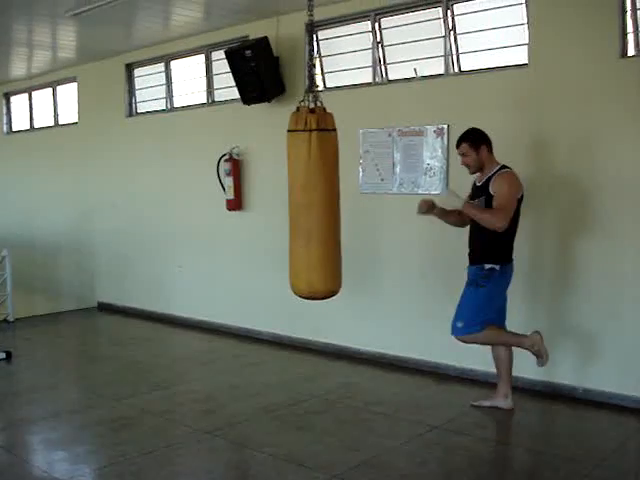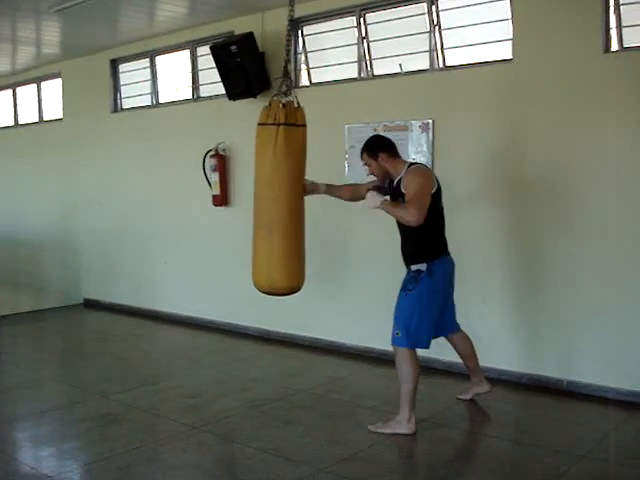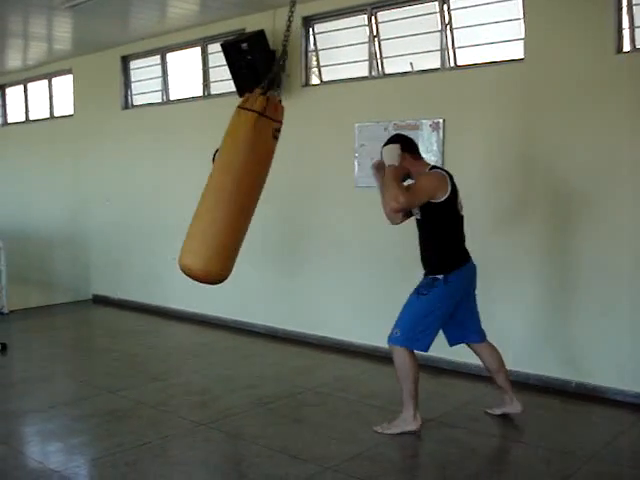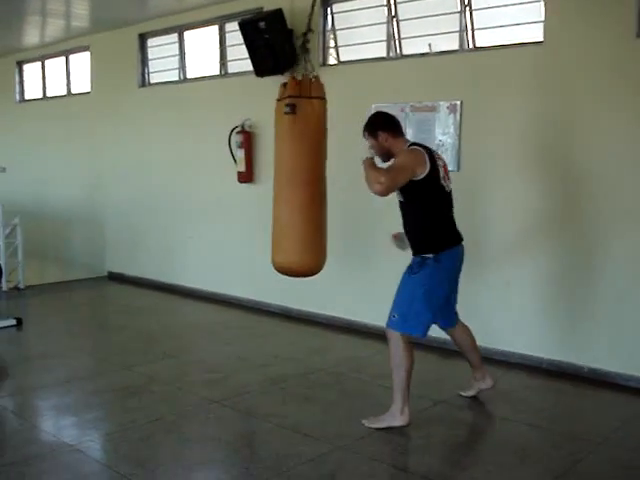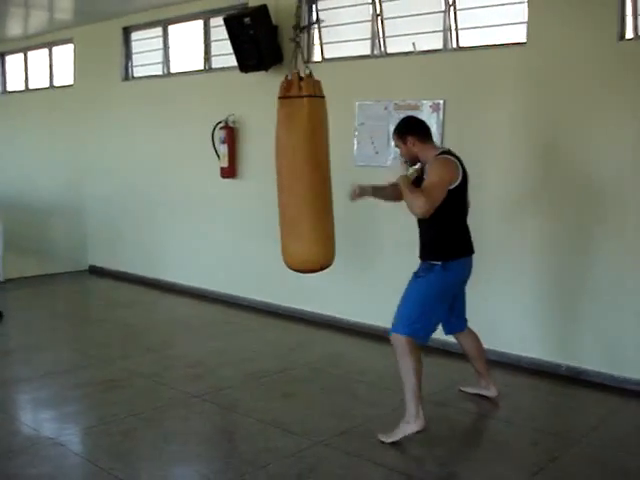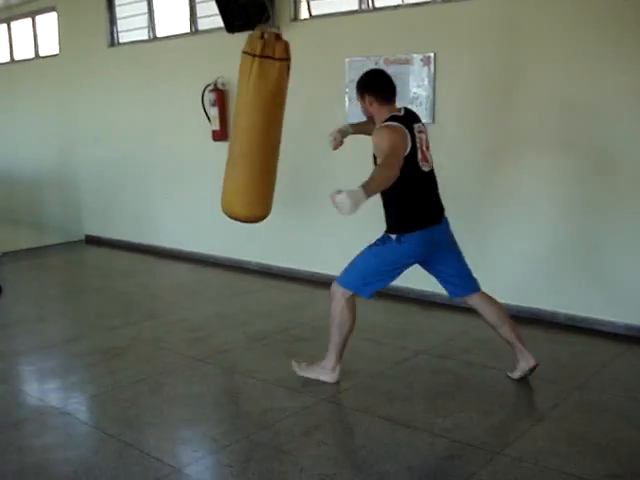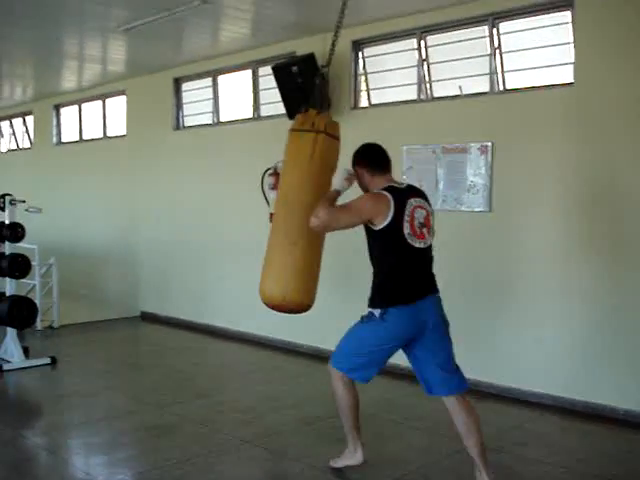
dt=0.7s
person 1, frame 1
left shoulder: (505, 179)
right shoulder: (480, 181)
left elbow: (499, 222)
right elbow: (462, 220)
left wrist: (464, 203)
right wrist: (437, 210)
left hip: (492, 268)
right hip: (480, 267)
left knee: (464, 330)
right knee: (491, 329)
left ankle: (528, 341)
right ankle: (504, 394)
person 1, frame 2
left shoulder: (418, 173)
right shoulder: (395, 179)
left elbow: (414, 217)
right elbow: (361, 192)
left wrist: (382, 203)
right wrist: (318, 187)
left hip: (427, 269)
right hip: (437, 264)
left knee: (403, 343)
right knee: (448, 328)
left ankle: (405, 419)
right ankle: (478, 380)
person 1, frame 3
left shoulder: (434, 179)
right shoulder: (421, 184)
left elbow: (395, 204)
right elbow: (397, 214)
left wrist: (389, 169)
right wrist: (382, 176)
left hip: (443, 278)
right hip: (460, 272)
left knee: (399, 343)
right knee: (476, 340)
left ankle: (410, 416)
right ankle: (511, 401)
person 1, frame 4
left shoulder: (412, 156)
right shoulder: (419, 156)
left elbow: (380, 185)
left wrist: (368, 160)
right wrist: (410, 234)
left hip: (432, 258)
right hip: (447, 251)
left knee: (397, 330)
right knee: (448, 321)
left ankle: (399, 410)
right ankle: (481, 376)
person 1, frame 5
left shoulder: (444, 164)
right shoulder: (431, 165)
left elbow: (422, 208)
right elbow: (400, 192)
left wrist: (404, 182)
right wrist: (368, 189)
left hip: (442, 265)
right hip: (457, 261)
left knee: (401, 336)
right knee: (459, 327)
left ankle: (413, 416)
right ankle: (487, 384)
person 1, frame 6
left shoulder: (389, 134)
right shoulder: (407, 118)
left elbow: (389, 168)
left wrist: (360, 192)
right wrist: (348, 129)
left hip: (405, 238)
right hip: (437, 227)
left knee: (342, 290)
right knee: (472, 295)
left ankle: (330, 366)
right ankle: (523, 355)
person 1, frame 7
left shoulder: (376, 202)
right shoulder: (419, 197)
left elbow: (318, 220)
left wrist: (336, 188)
left hip: (391, 313)
right hip: (429, 307)
left knee: (339, 370)
right knee: (450, 390)
left ankle: (354, 449)
